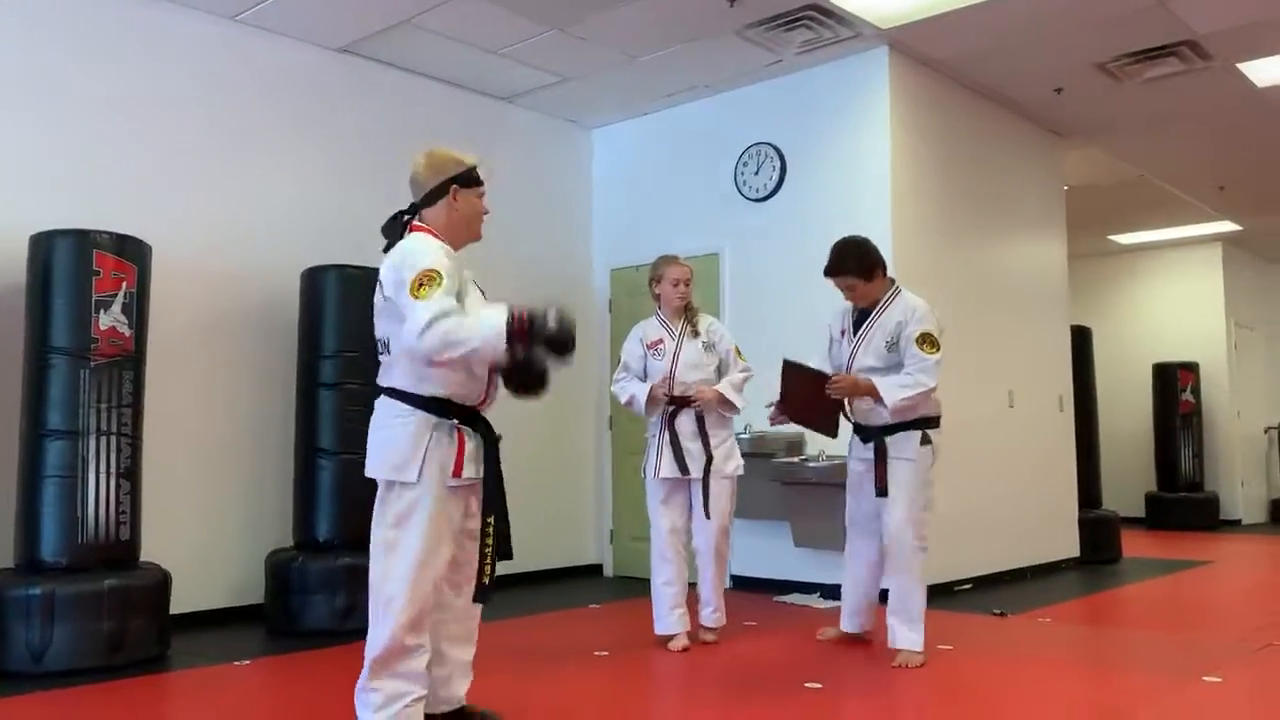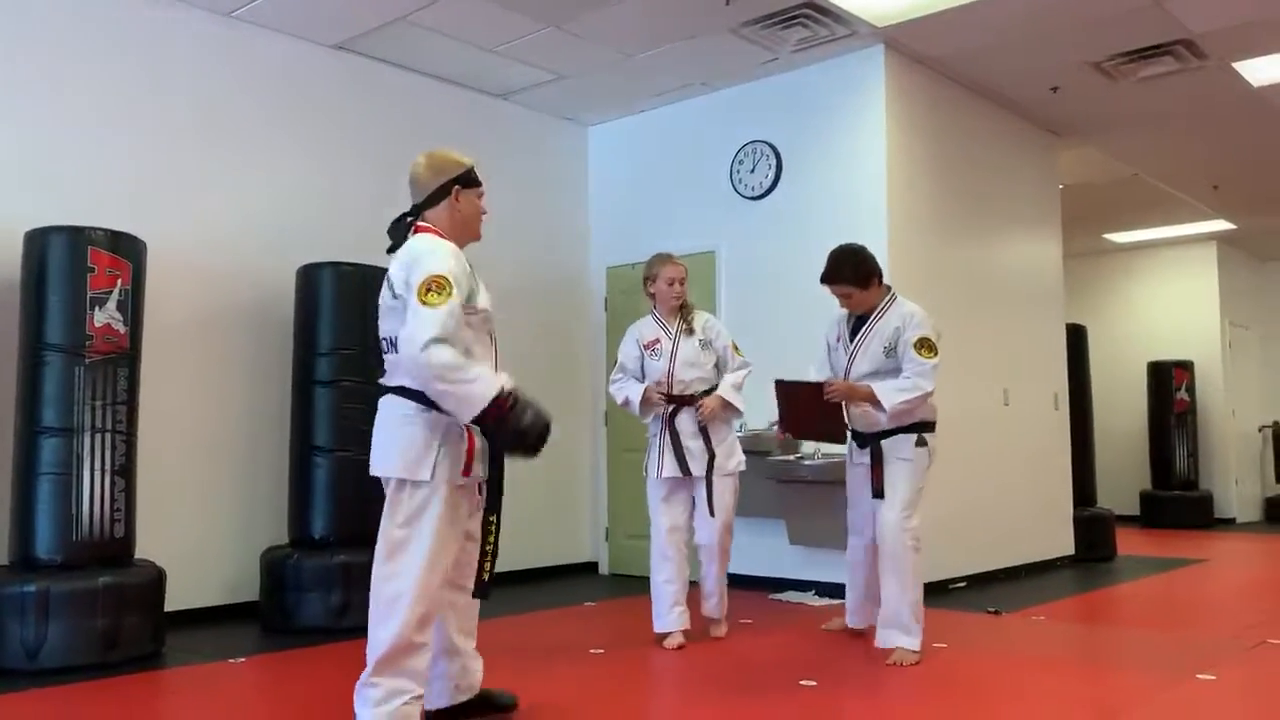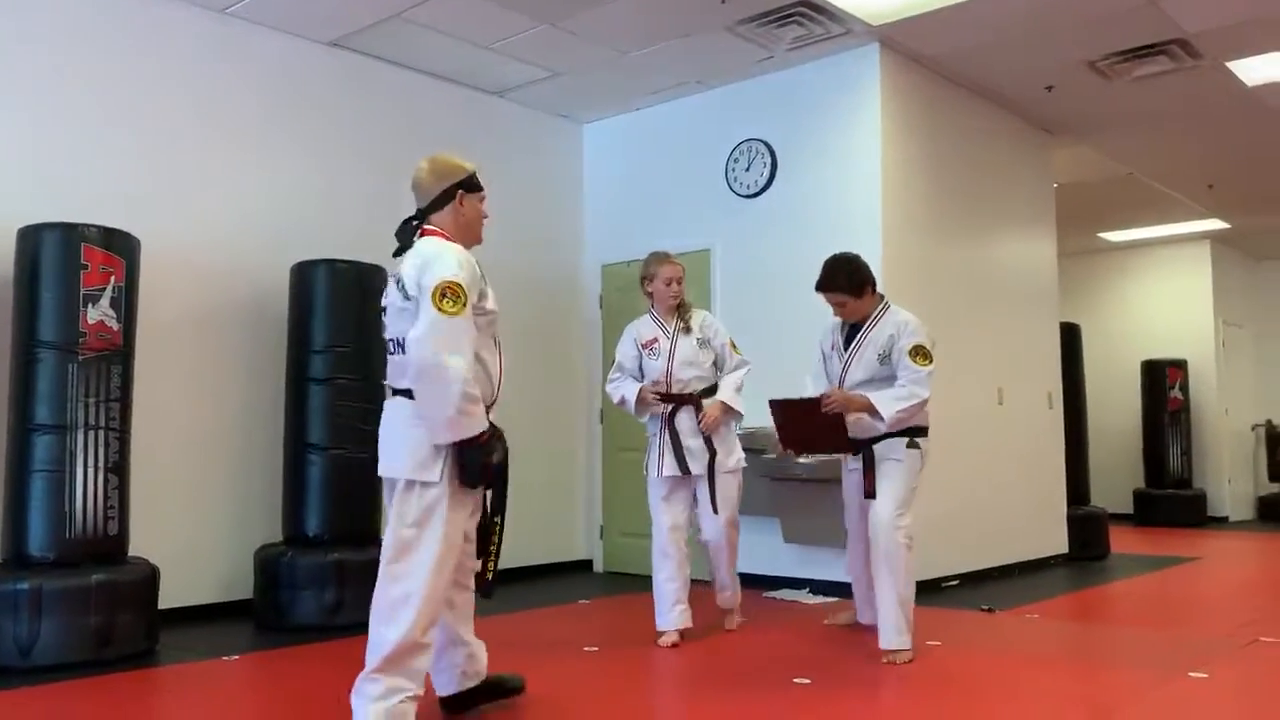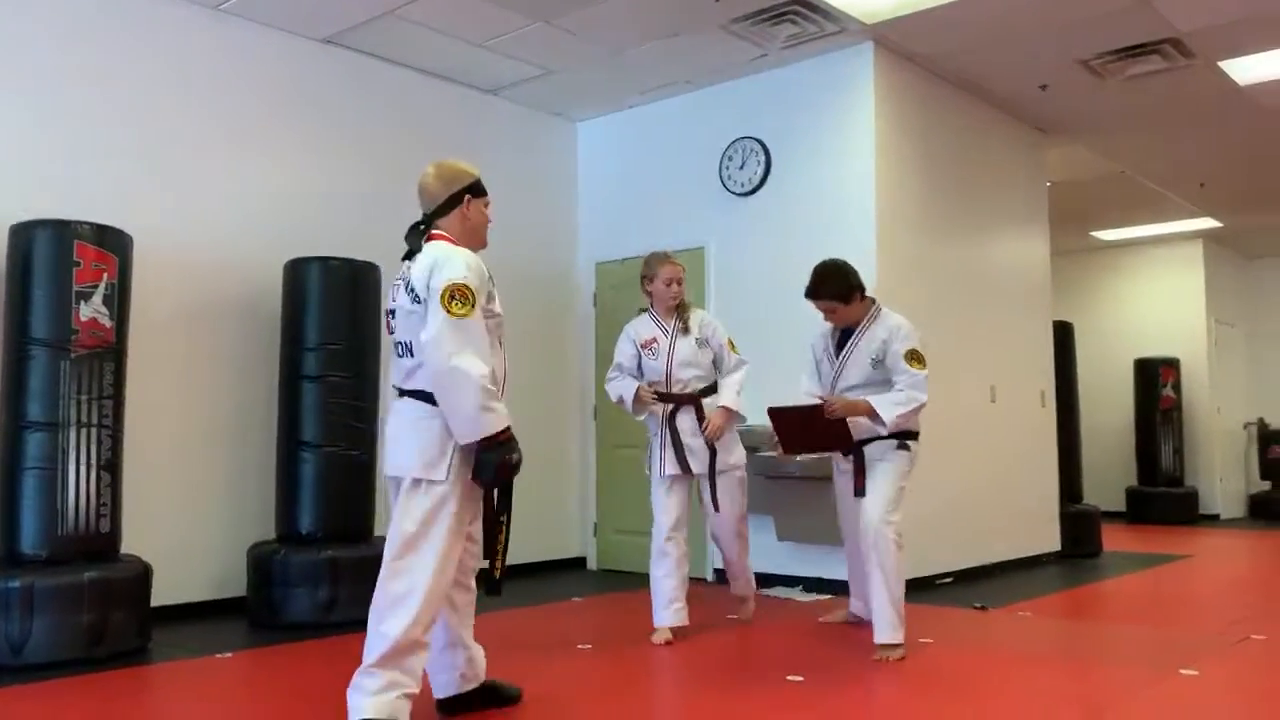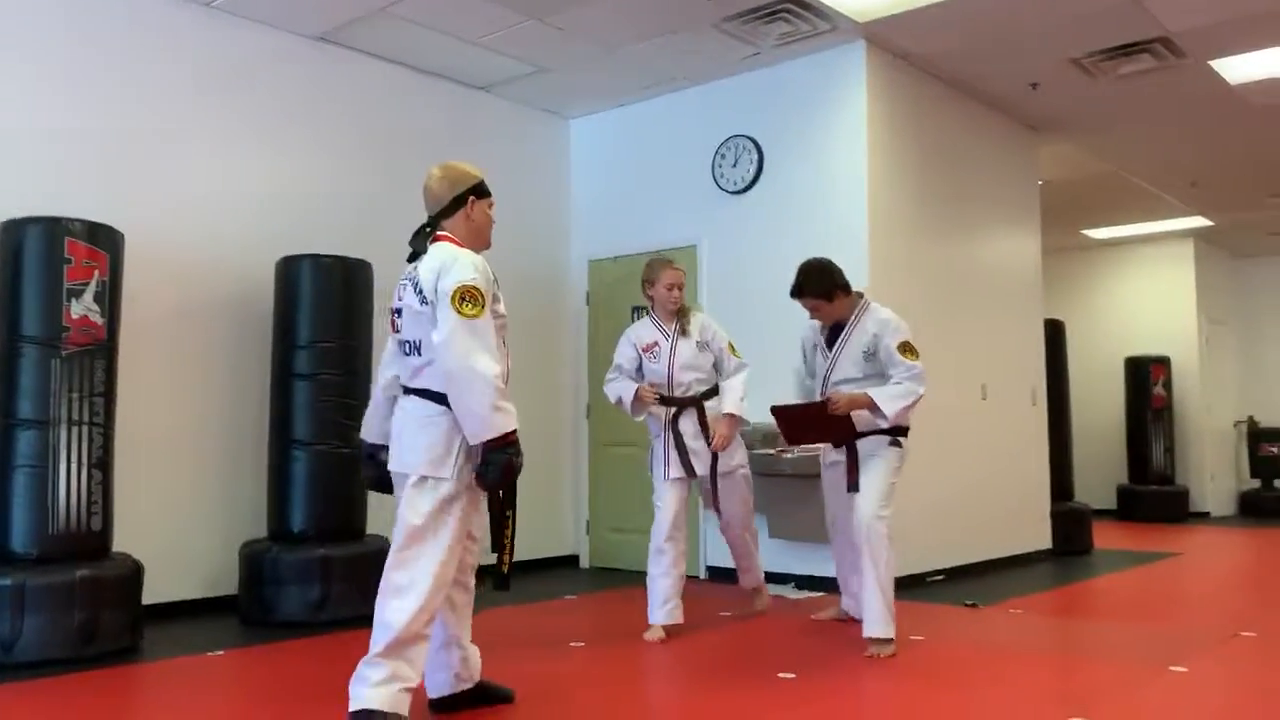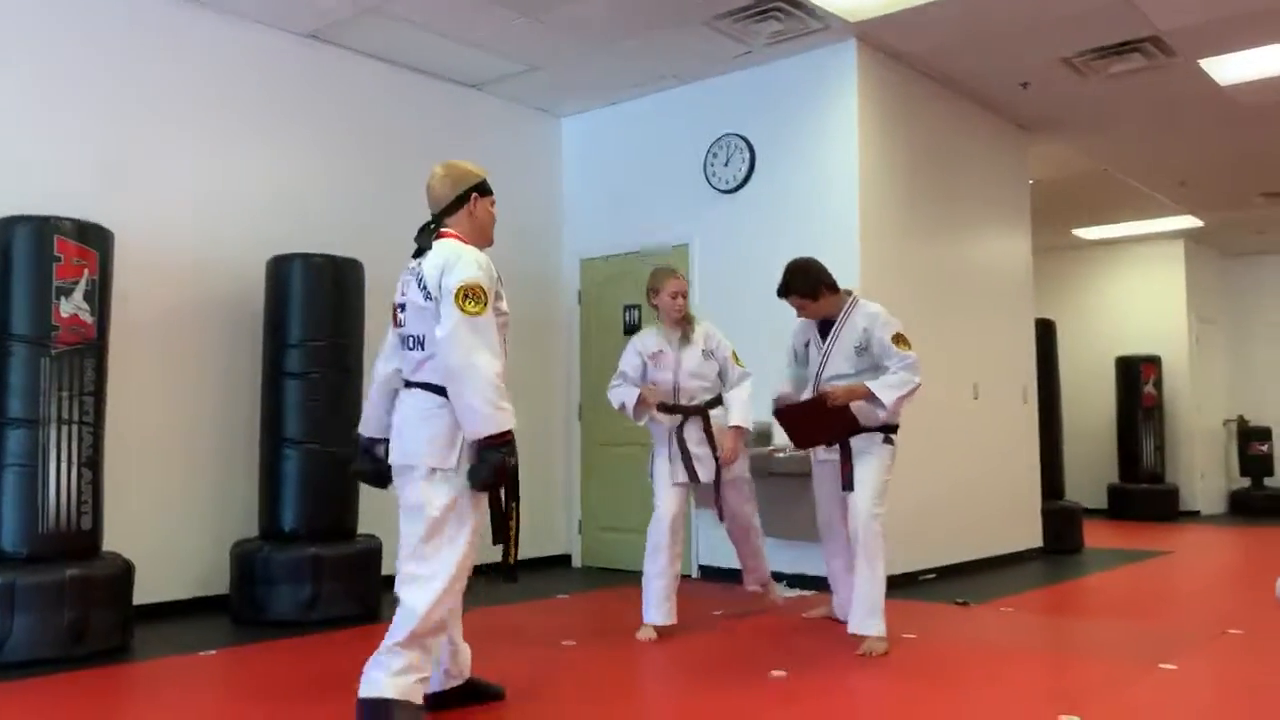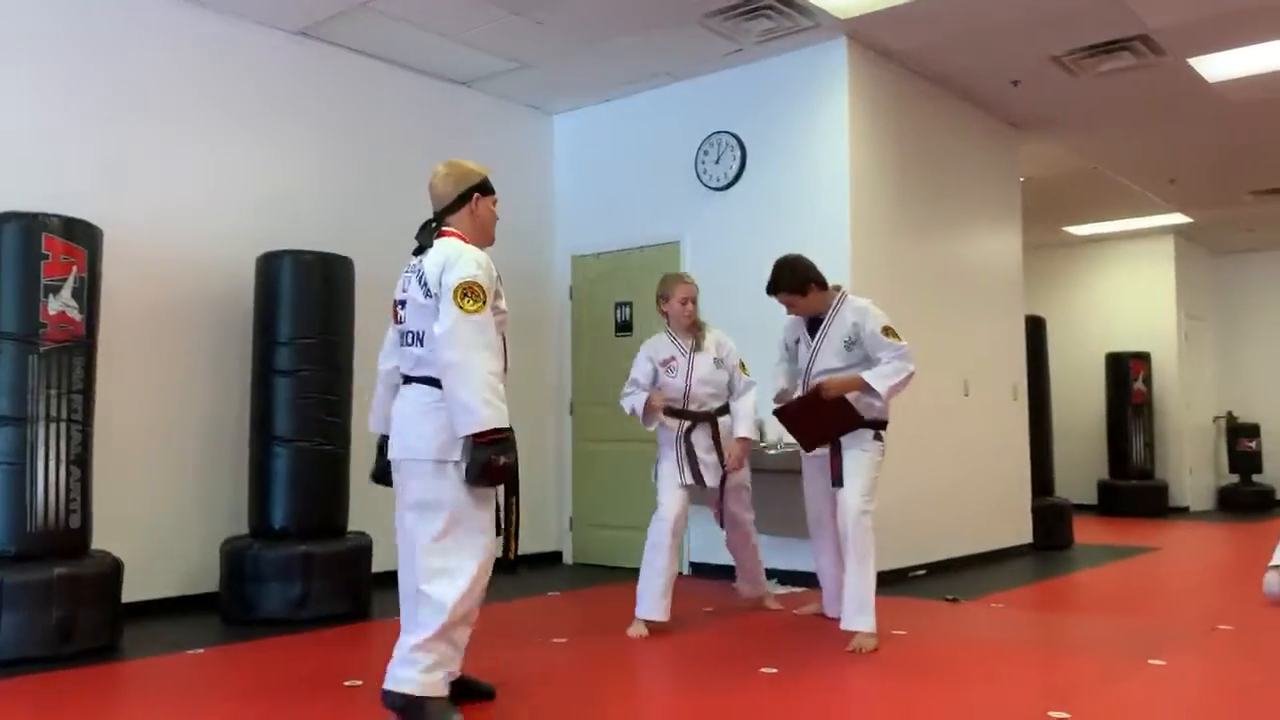
dt=0.1s
person 1, frame 1
left shoulder: (436, 258)
right shoulder: (421, 254)
left elbow: (467, 341)
right elbow: (433, 338)
left wrist: (519, 353)
right wrist: (519, 324)
left hip: (448, 438)
right hip: (421, 438)
left knee: (457, 579)
right knee: (410, 586)
person 1, frame 2
left shoulder: (432, 258)
right shoulder: (434, 255)
right elbow: (430, 351)
left wrist: (504, 395)
right wrist: (496, 408)
left hip: (444, 437)
right hip: (429, 438)
left knee: (455, 575)
right knee: (414, 582)
person 1, frame 3
left shoulder: (414, 261)
right shoulder: (449, 259)
right elbow: (442, 361)
left wrist: (467, 432)
right wrist: (472, 435)
left hip: (426, 432)
right hip: (435, 437)
left knee: (453, 566)
right knee: (415, 578)
person 1, frame 4
left shoulder: (420, 266)
right shoulder: (457, 263)
right elbow: (456, 364)
right wrist: (493, 434)
left hip: (423, 429)
right hip: (441, 439)
left knee: (454, 567)
right knee: (418, 576)
person 1, frame 5
left shoulder: (419, 269)
right shoulder: (463, 265)
left elbow: (394, 366)
right elbow: (468, 362)
left wrist: (377, 440)
right wrist: (501, 436)
left hip: (418, 427)
right hip: (446, 432)
left knee: (451, 565)
right knee: (423, 570)
person 1, frame 6
left shoulder: (421, 266)
right shoulder: (467, 262)
left elbow: (392, 362)
right elbow: (468, 360)
left wrist: (373, 435)
right wrist: (496, 436)
left hip: (418, 420)
right hip: (448, 425)
left knee: (441, 558)
right knee: (439, 561)
person 1, frame 7
left shoulder: (421, 262)
right shoulder: (467, 260)
left elbow: (394, 357)
right elbow: (468, 356)
left wrist: (386, 432)
right wrist: (491, 432)
left hip: (414, 418)
right hip: (448, 422)
left knee: (428, 552)
right knee: (462, 554)
left ankle: (432, 675)
person 2, frame 1
left shoulder: (912, 313)
right shoulder: (845, 317)
left elbow: (922, 380)
right elbow: (835, 376)
left wrist: (863, 386)
left hip: (908, 438)
right hip: (865, 439)
left knee: (902, 533)
right knee: (860, 532)
left ankle: (909, 640)
right ankle: (856, 620)
person 2, frame 2
left shoulder: (910, 318)
right shoulder: (841, 325)
left elbow: (921, 384)
right elbow: (835, 380)
left wrist: (863, 392)
left hip: (904, 442)
right hip: (862, 443)
left knee: (895, 531)
right knee: (861, 533)
left ankle: (905, 637)
right ankle: (861, 615)
person 2, frame 3
left shoulder: (903, 326)
right shoulder: (834, 333)
left elbow: (916, 391)
right elbow: (821, 388)
left wrist: (859, 402)
left hip: (898, 445)
right hip: (855, 447)
left knee: (888, 528)
right knee: (859, 533)
left ankle: (897, 636)
right ankle: (867, 610)
person 2, frame 4
left shoulder: (896, 330)
right shoulder: (826, 338)
left elbow: (914, 395)
right elbow: (814, 393)
left wrist: (859, 407)
left hip: (889, 446)
right hip: (846, 449)
left knee: (876, 524)
right knee: (854, 532)
left ankle: (890, 633)
right ankle: (863, 606)
person 2, frame 5
left shoulder: (884, 324)
right shoulder: (815, 333)
left elbow: (912, 383)
right elbow: (806, 385)
left wrist: (860, 400)
left hip: (878, 441)
right hip: (835, 443)
left knee: (869, 520)
right knee: (840, 525)
left ankle: (880, 629)
right ankle: (853, 602)
person 2, frame 6
left shoulder: (874, 319)
right shoulder: (805, 330)
left elbow: (908, 374)
right elbow: (798, 376)
left wrist: (857, 392)
right wrist: (787, 400)
left hip: (870, 438)
right hip: (825, 440)
left knee: (864, 519)
right knee: (831, 524)
left ankle: (871, 627)
right ankle: (844, 603)
person 2, frame 7
left shoulder: (861, 314)
right shoulder: (796, 327)
left elbow: (901, 364)
right elbow: (789, 369)
left wrist: (850, 383)
right wrist: (783, 394)
left hip: (858, 433)
left knee: (853, 516)
right knee: (820, 520)
left ankle: (862, 623)
right ankle: (834, 599)
person 3, frame 1
left shoulder: (710, 327)
right shoulder: (642, 333)
left elbow: (741, 372)
right elbow: (623, 382)
left wrist: (719, 393)
right wrist: (647, 393)
left hip: (711, 435)
right hip: (666, 439)
left knee: (713, 532)
right knee: (668, 534)
left ankle: (711, 618)
right ankle: (675, 624)
person 3, frame 2
left shoulder: (706, 324)
right shoulder: (639, 333)
left elbow: (739, 368)
right elbow: (619, 382)
left wrist: (721, 398)
right wrist: (642, 395)
left hip: (712, 433)
right hip: (666, 438)
left knee: (715, 529)
right knee: (668, 531)
left ankle: (715, 610)
right ankle: (673, 622)
person 3, frame 3
left shoulder: (704, 322)
right shoulder: (636, 332)
left elbow: (736, 366)
right elbow: (617, 381)
left wrist: (722, 404)
right wrist: (638, 395)
left hip: (711, 429)
right hip: (667, 435)
left knee: (720, 524)
right knee: (668, 528)
left ankle: (729, 601)
right ankle: (671, 620)
person 3, frame 4
left shoulder: (702, 321)
right shoulder: (635, 331)
left elbow: (735, 367)
right elbow: (615, 380)
left wrist: (724, 409)
right wrist: (635, 394)
left hip: (712, 428)
right hip: (667, 434)
left knee: (728, 519)
right knee: (668, 526)
left ankle: (743, 590)
right ankle: (667, 618)
person 3, frame 5
left shoulder: (703, 325)
right shoulder: (637, 335)
left elbow: (735, 369)
right elbow: (614, 382)
left wrist: (729, 416)
right wrist: (635, 394)
left hip: (714, 426)
right hip: (669, 434)
left knee: (737, 516)
right knee: (668, 522)
left ankle: (756, 583)
right ankle: (660, 616)
person 3, frame 6
left shoulder: (706, 333)
right shoulder: (642, 344)
left elbow: (739, 379)
right elbow: (618, 388)
left wrist: (735, 428)
right wrist: (637, 398)
left hip: (718, 434)
right hip: (672, 441)
left knee: (741, 517)
right knee: (666, 522)
left ankle: (762, 581)
right ankle: (654, 616)
person 3, frame 7
left shoulder: (717, 341)
right shoulder: (653, 349)
left elbow: (743, 390)
right elbow: (630, 394)
left wrist: (743, 436)
right wrist: (647, 405)
left hip: (722, 440)
right hip: (678, 444)
left knee: (739, 521)
right knee: (668, 519)
left ankle: (755, 588)
right ankle: (646, 612)
